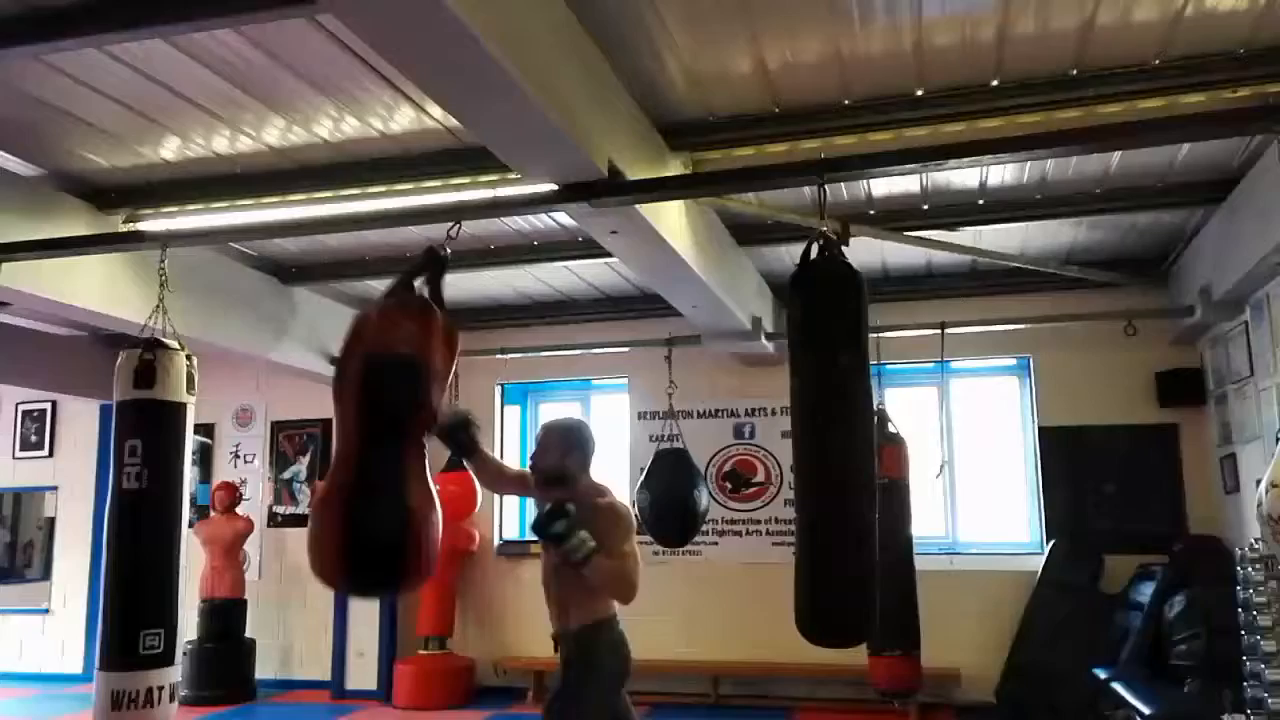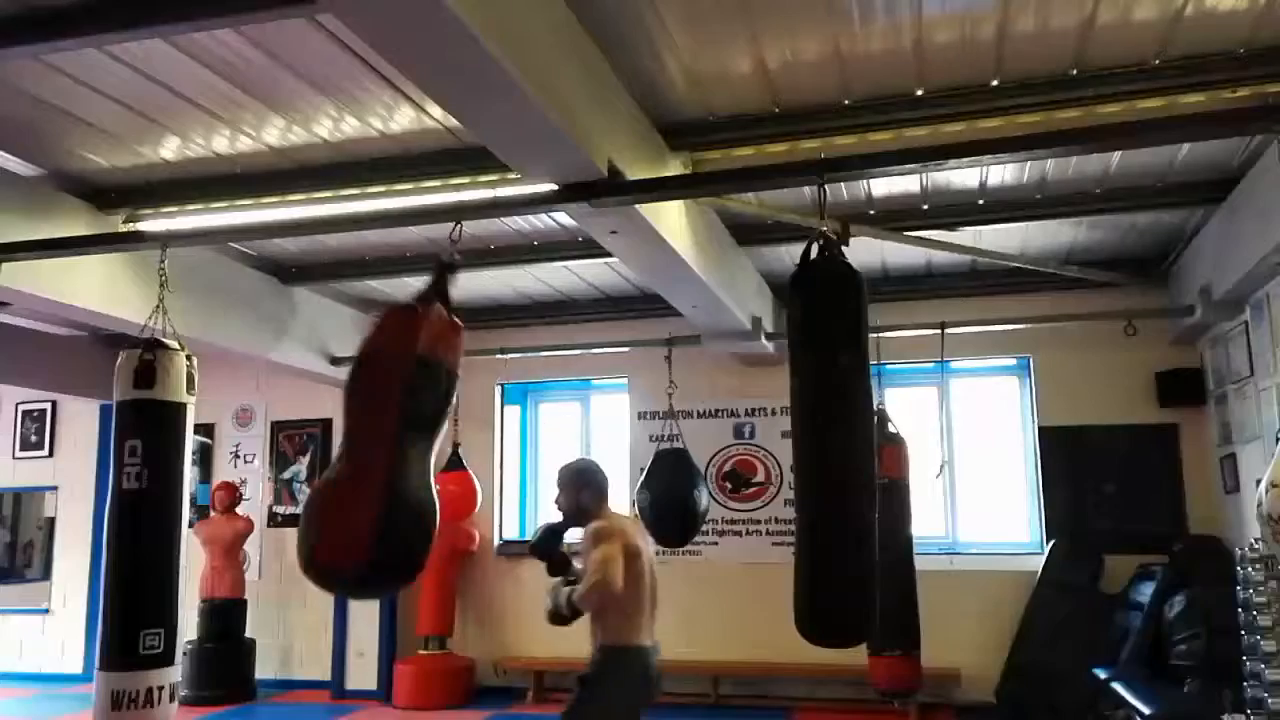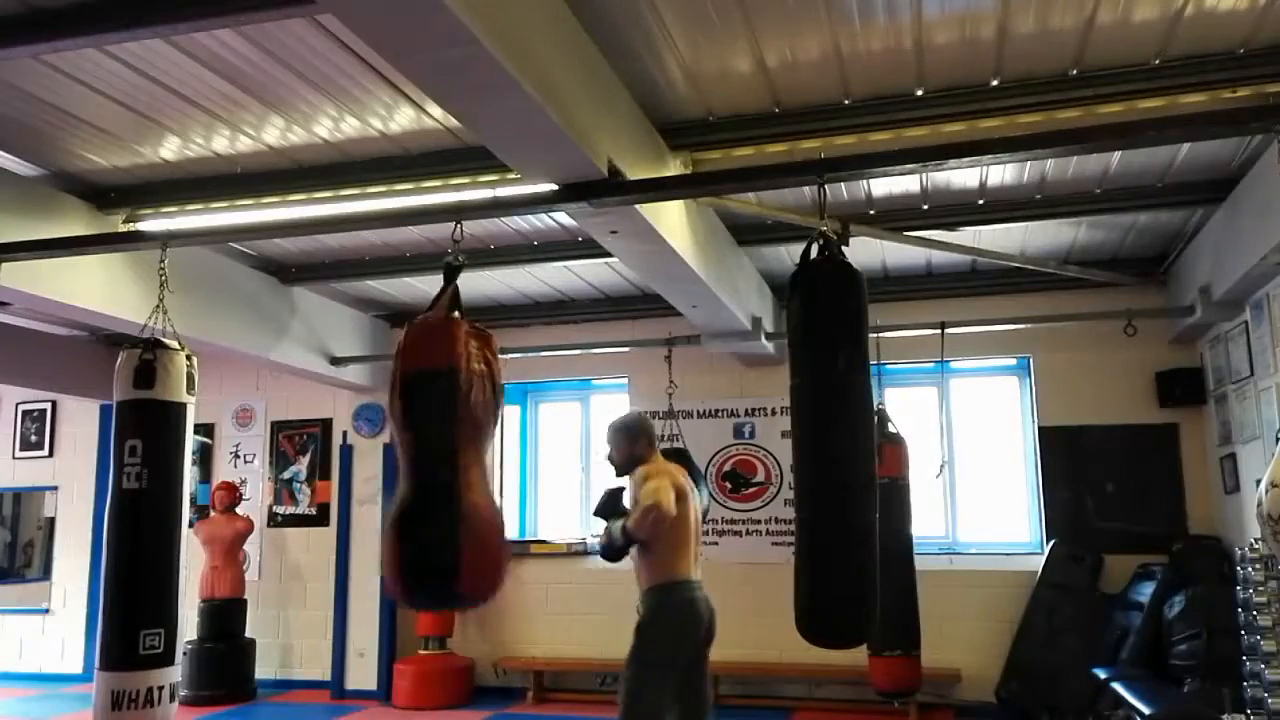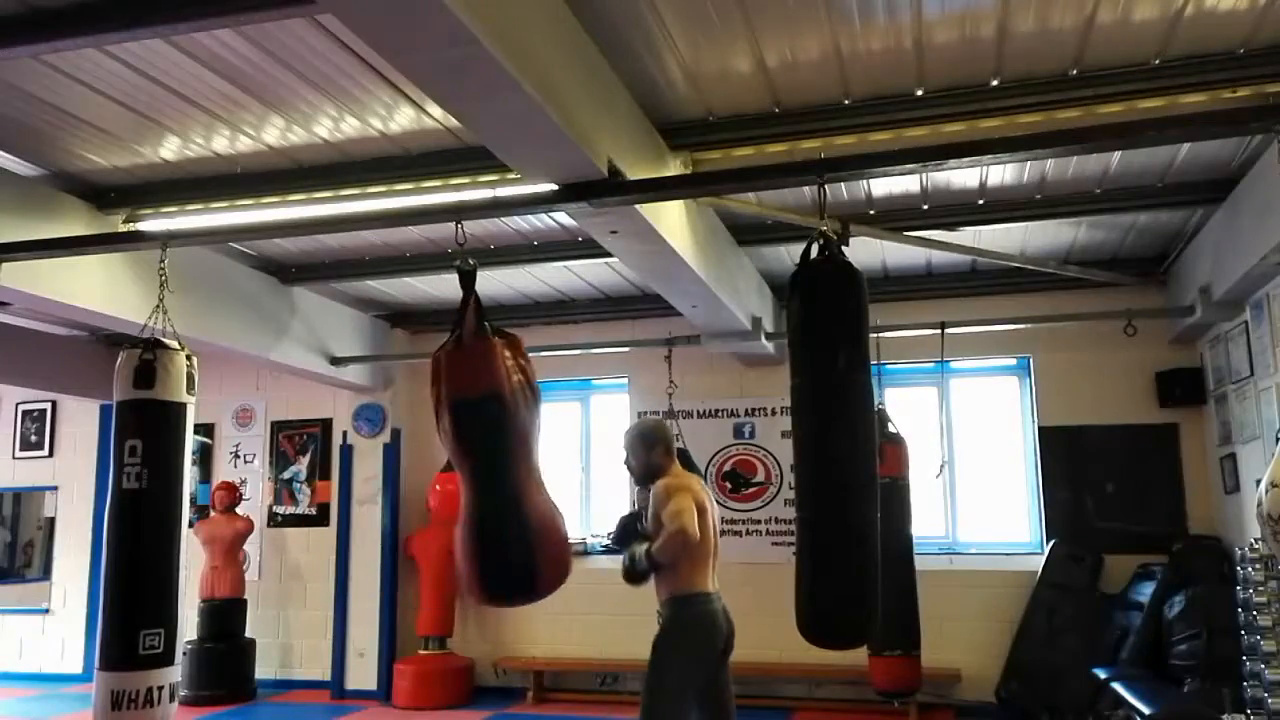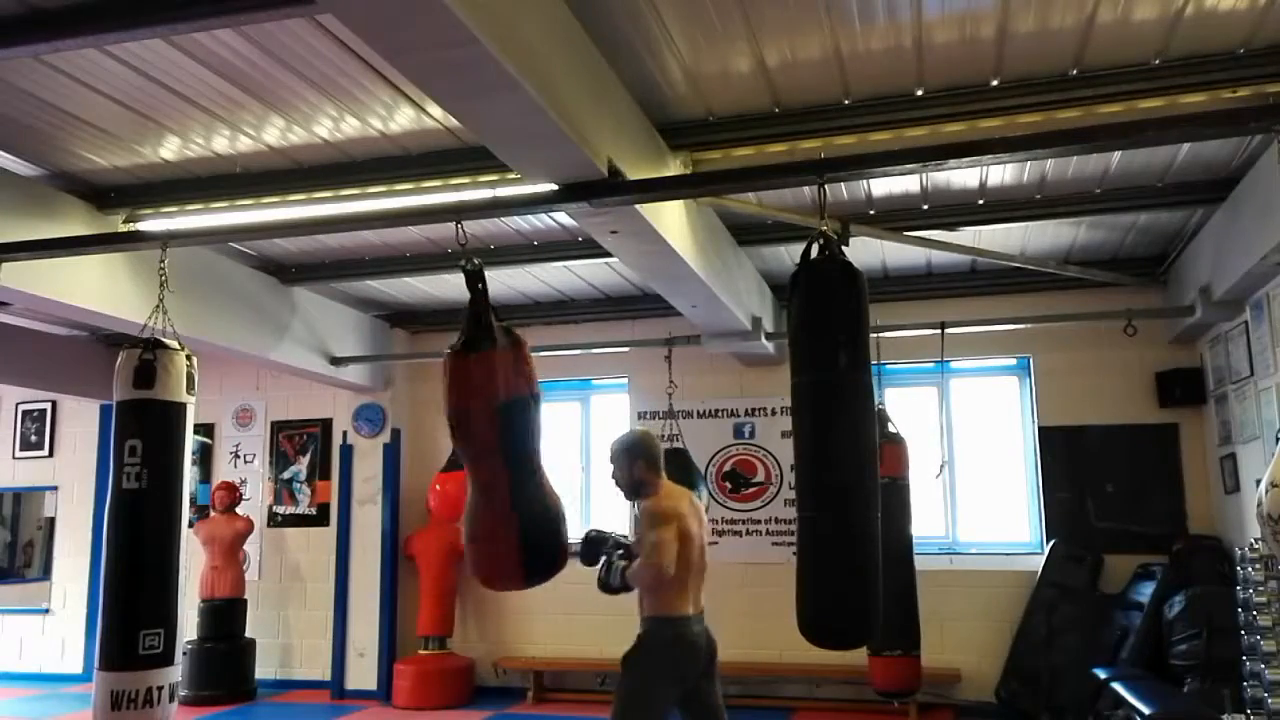
dt=0.3s
person 1, frame 1
left shoulder: (609, 512)
right shoulder: (552, 490)
left elbow: (625, 589)
right elbow: (503, 476)
left wrist: (575, 542)
right wrist: (470, 448)
left hip: (596, 648)
right hip: (579, 644)
person 1, frame 2
left shoulder: (601, 531)
right shoulder: (630, 528)
left elbow: (601, 590)
left wrist: (566, 595)
left hip: (619, 668)
right hip: (639, 661)
person 1, frame 3
left shoulder: (649, 476)
right shoulder: (676, 476)
left elbow: (658, 511)
left wrist: (618, 531)
right wrist: (626, 525)
left hip: (669, 608)
right hip: (695, 605)
person 1, frame 4
left shoulder: (668, 487)
right shoulder: (693, 485)
left elbow: (684, 533)
left wrist: (643, 556)
right wrist: (651, 537)
left hip: (688, 618)
right hip: (712, 614)
person 1, frame 5
left shoulder: (656, 508)
right shoulder: (688, 501)
left elbow: (654, 572)
left wrist: (624, 571)
left hip: (666, 636)
right hip: (697, 633)
